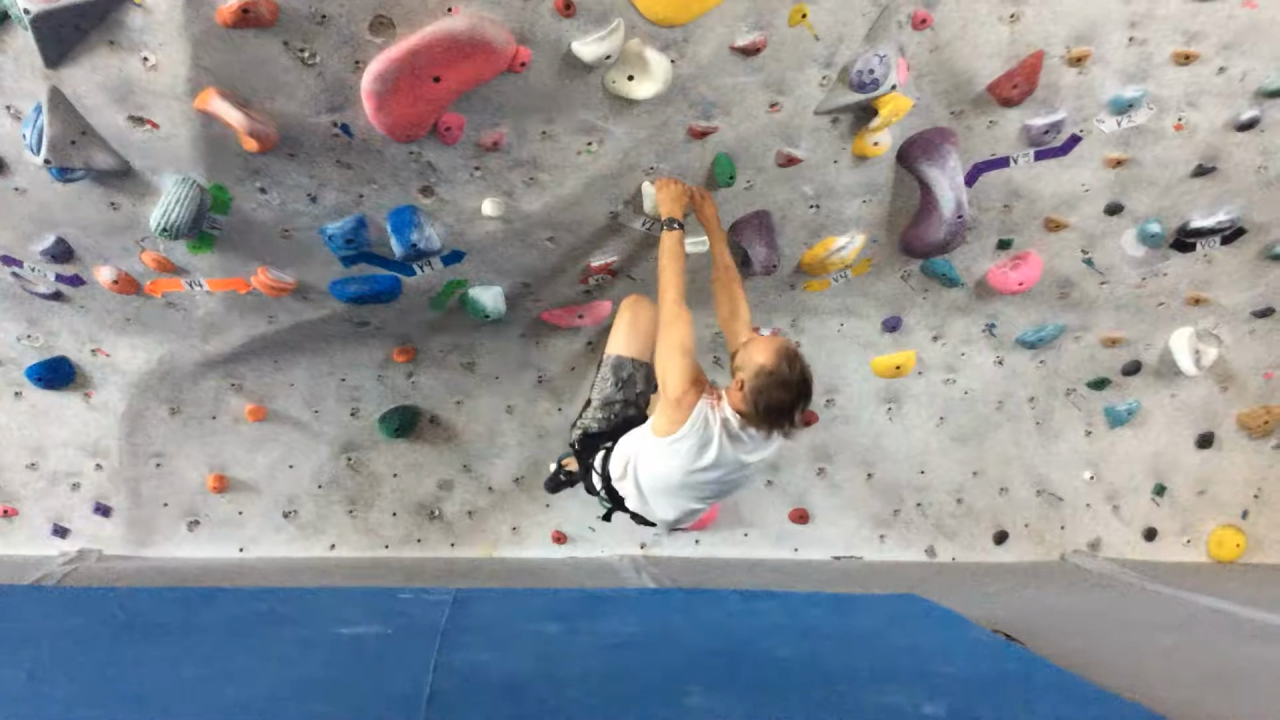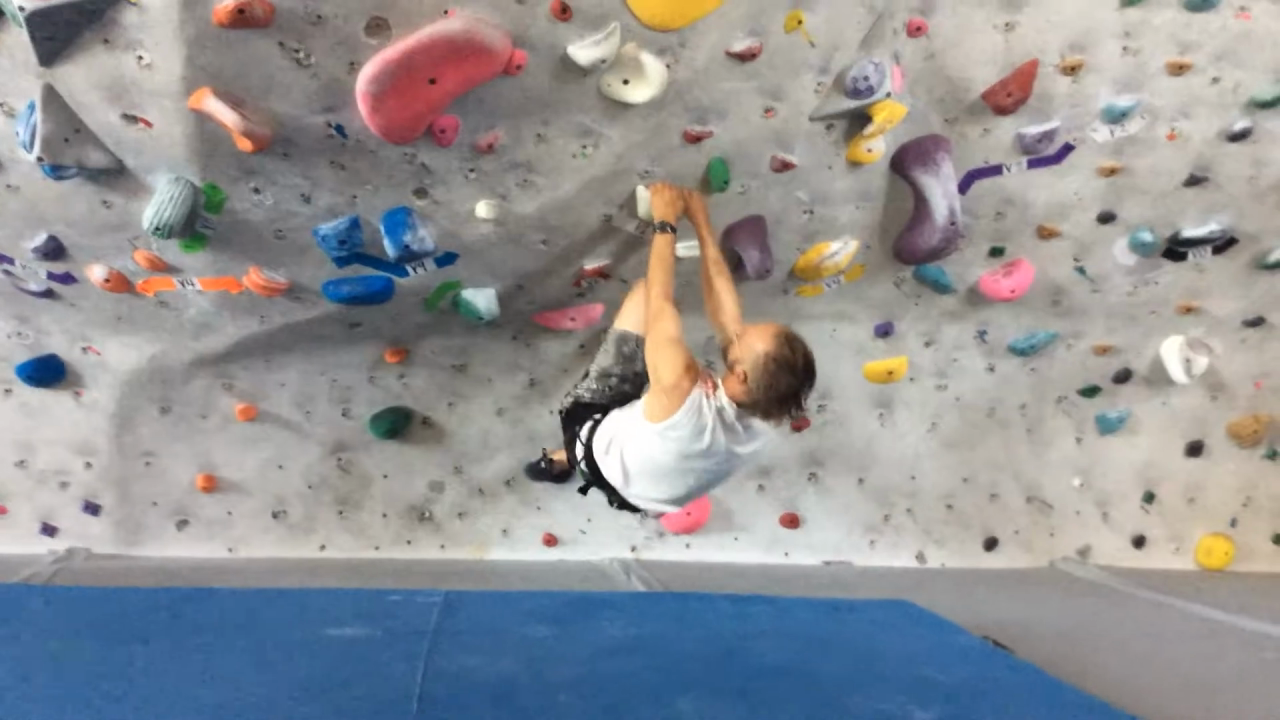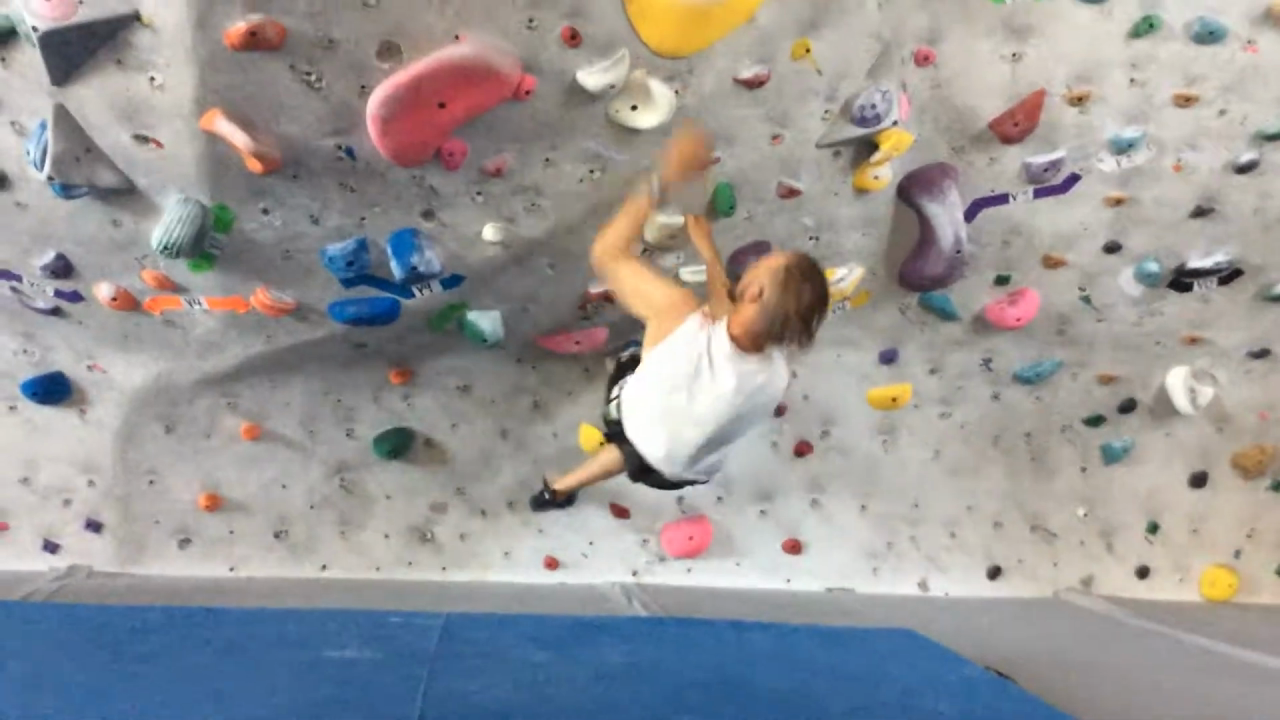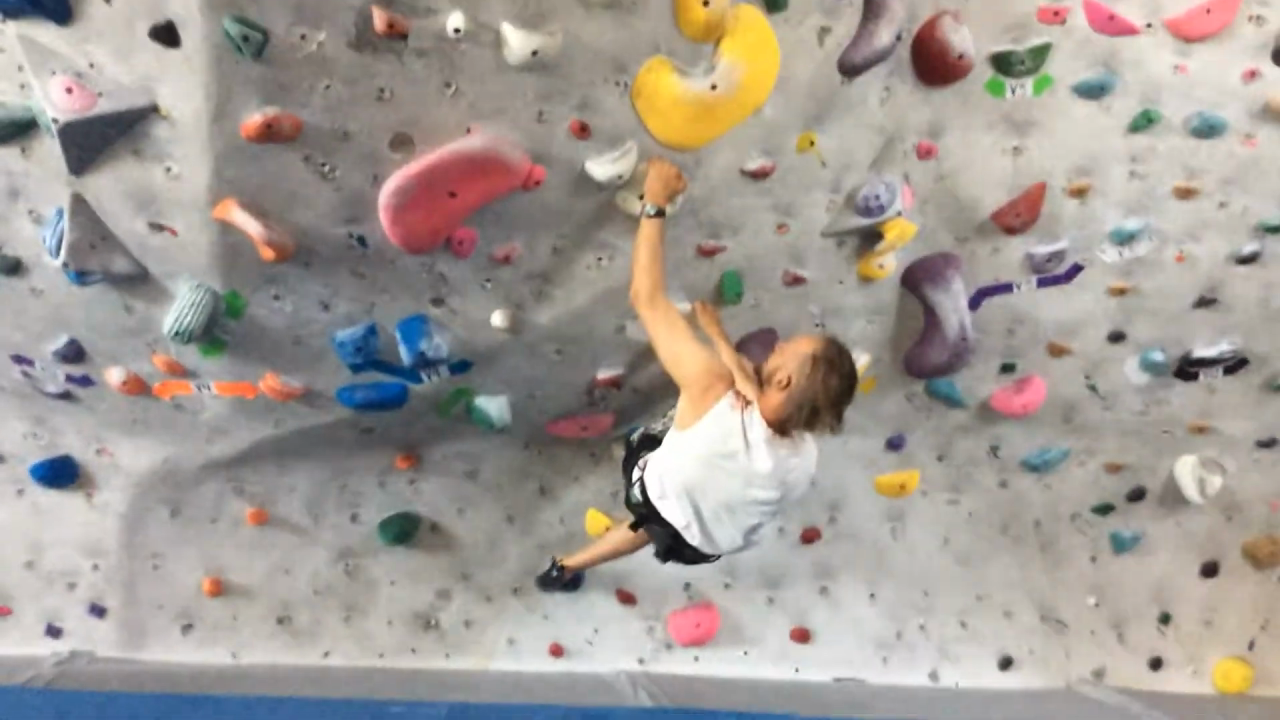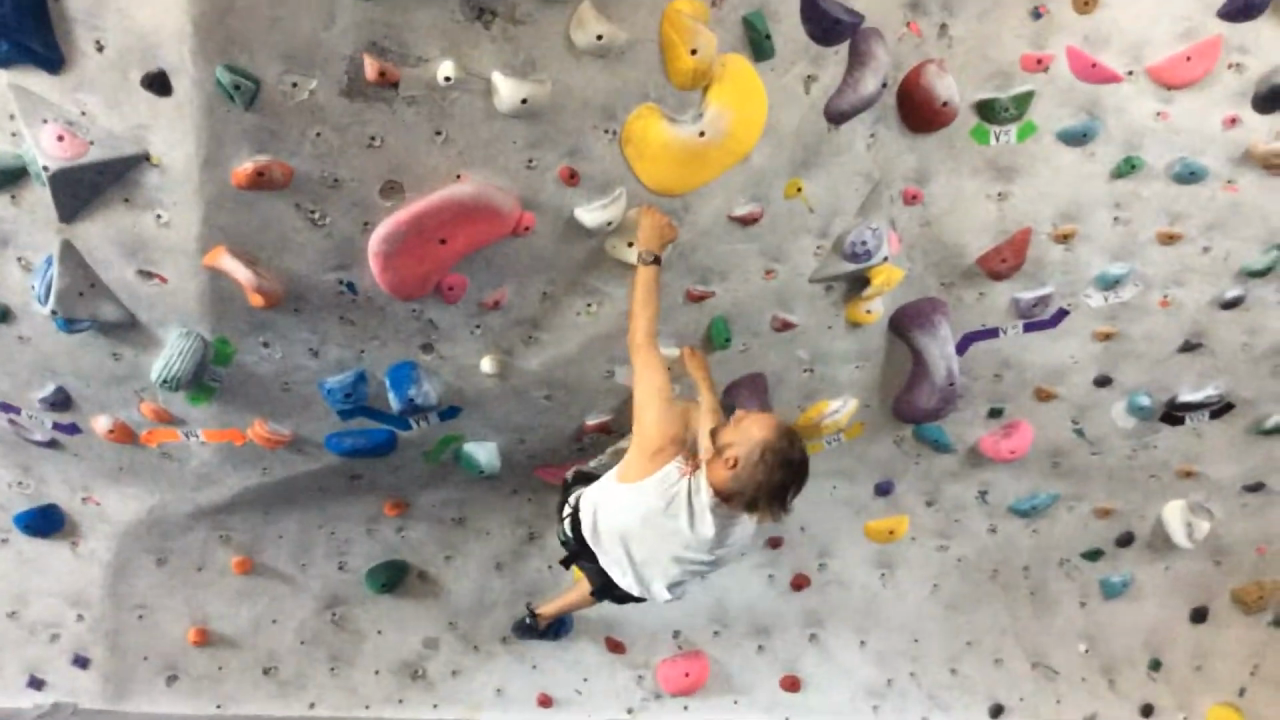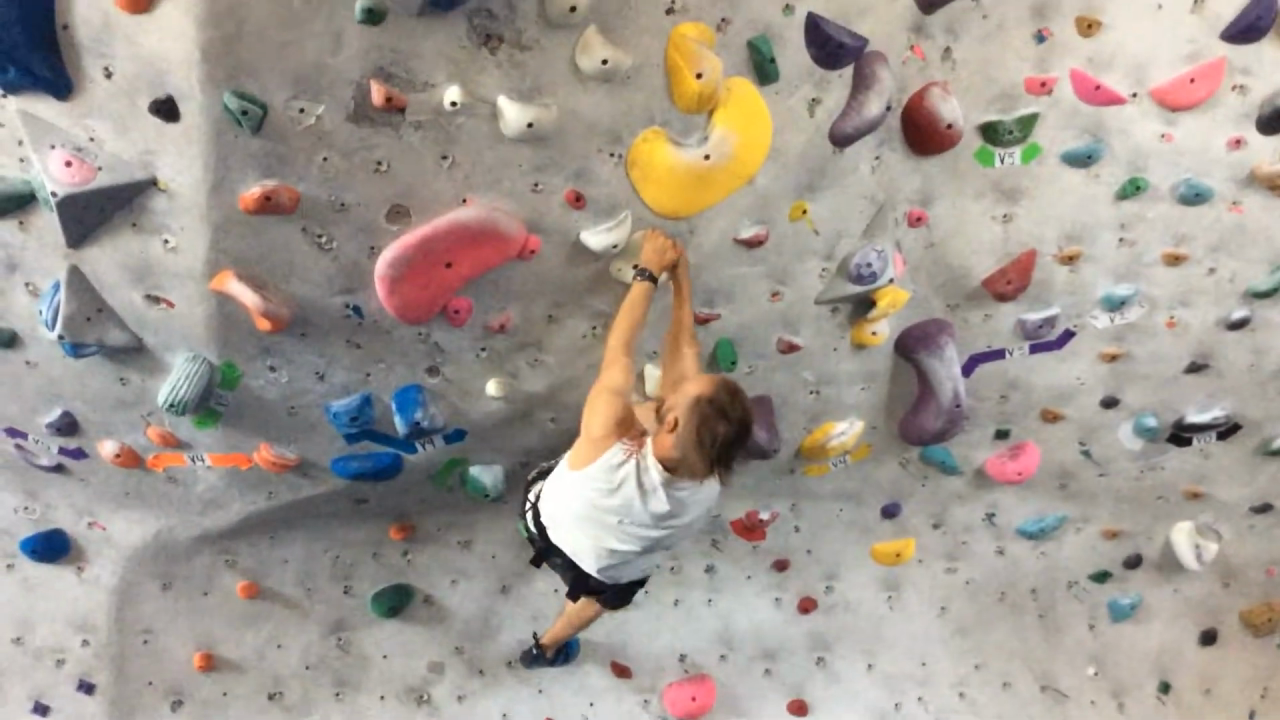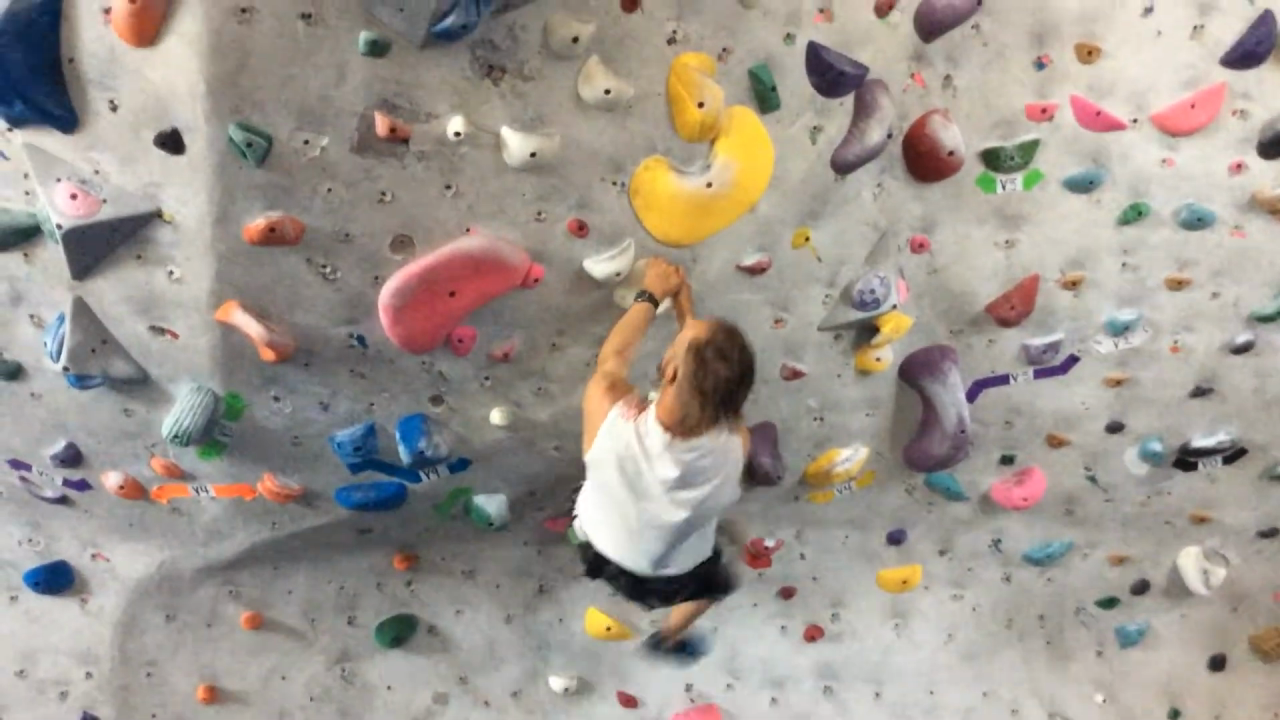
dt=0.5s
person 1, frame 1
left shoulder: (687, 403)
right shoulder: (775, 419)
left elbow: (673, 303)
right elbow: (734, 314)
left wrist: (673, 219)
right wrist: (713, 227)
left hip: (611, 473)
person 1, frame 2
left shoulder: (681, 390)
right shoulder: (767, 419)
left elbow: (659, 303)
right elbow: (725, 313)
left wrist: (665, 223)
right wrist: (701, 224)
left hip: (598, 451)
person 1, frame 3
left shoulder: (680, 318)
right shoulder: (775, 378)
left elbow: (606, 250)
left wrist: (663, 179)
right wrist: (708, 249)
left hip: (636, 436)
right hip: (685, 472)
right ankle: (563, 488)
person 1, frame 4
left shoulder: (712, 394)
right shoulder: (803, 463)
left elbow: (646, 296)
left wrist: (654, 204)
right wrist: (716, 332)
left hip: (652, 490)
right hip: (702, 545)
right ankle: (569, 568)
person 1, frame 5
left shoulder: (663, 456)
right shoulder: (741, 530)
left elbow: (642, 343)
right elbow: (712, 434)
left wrist: (650, 253)
right wrist: (703, 381)
left hip: (584, 522)
right hip: (634, 579)
right ankle: (544, 617)
person 1, frame 6
left shoulder: (607, 439)
right shoulder: (708, 488)
left elbow: (618, 351)
right elbow: (683, 361)
left wrist: (649, 272)
right wrist: (681, 287)
left hip: (547, 521)
right hip: (612, 574)
right knee: (601, 594)
right ankle: (547, 648)
person 1, frame 7
left shoulder: (608, 413)
right shoulder: (733, 445)
left elbow: (613, 354)
right elbow: (713, 380)
left wrist: (651, 296)
right wrist: (686, 309)
left hip: (599, 546)
right hip: (672, 578)
right ankle: (671, 635)
